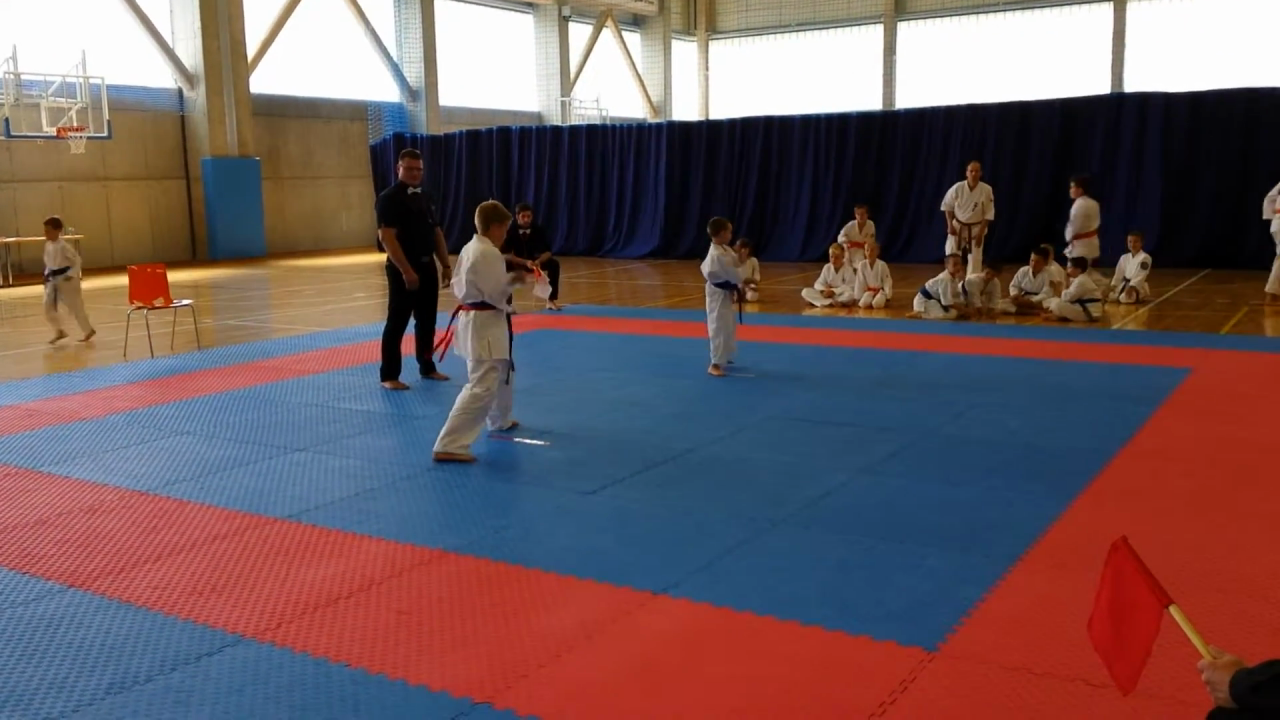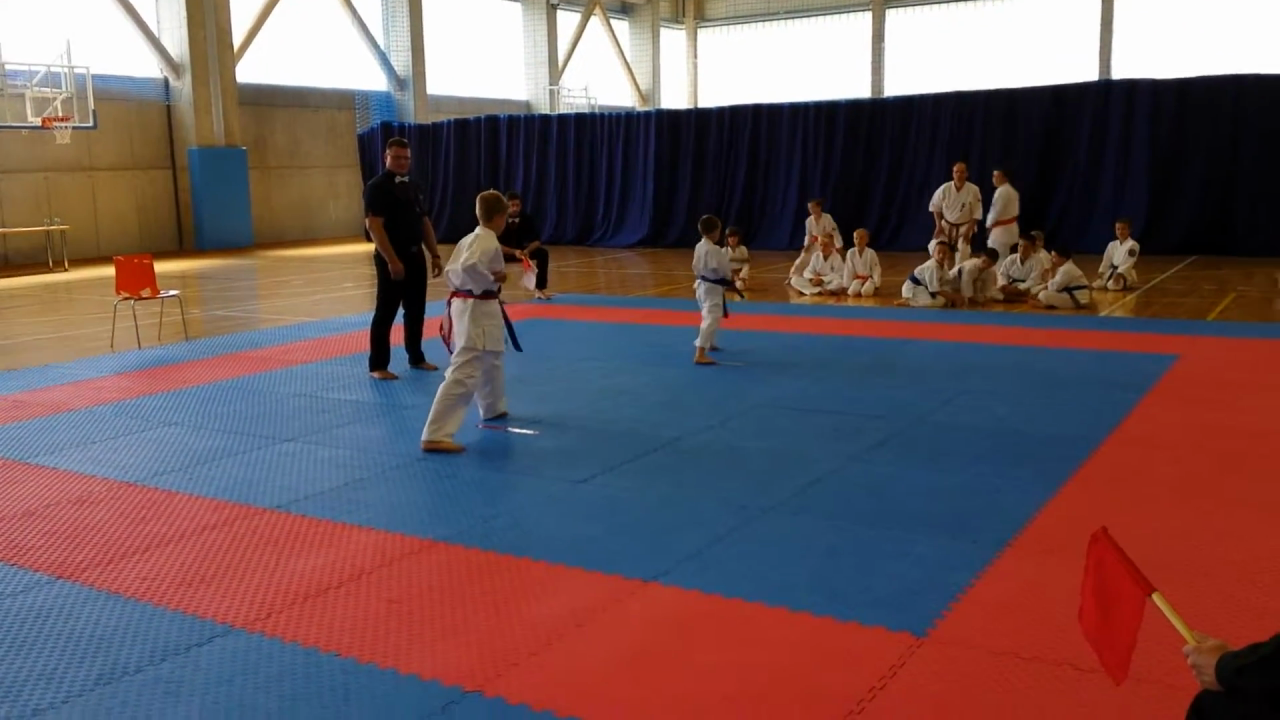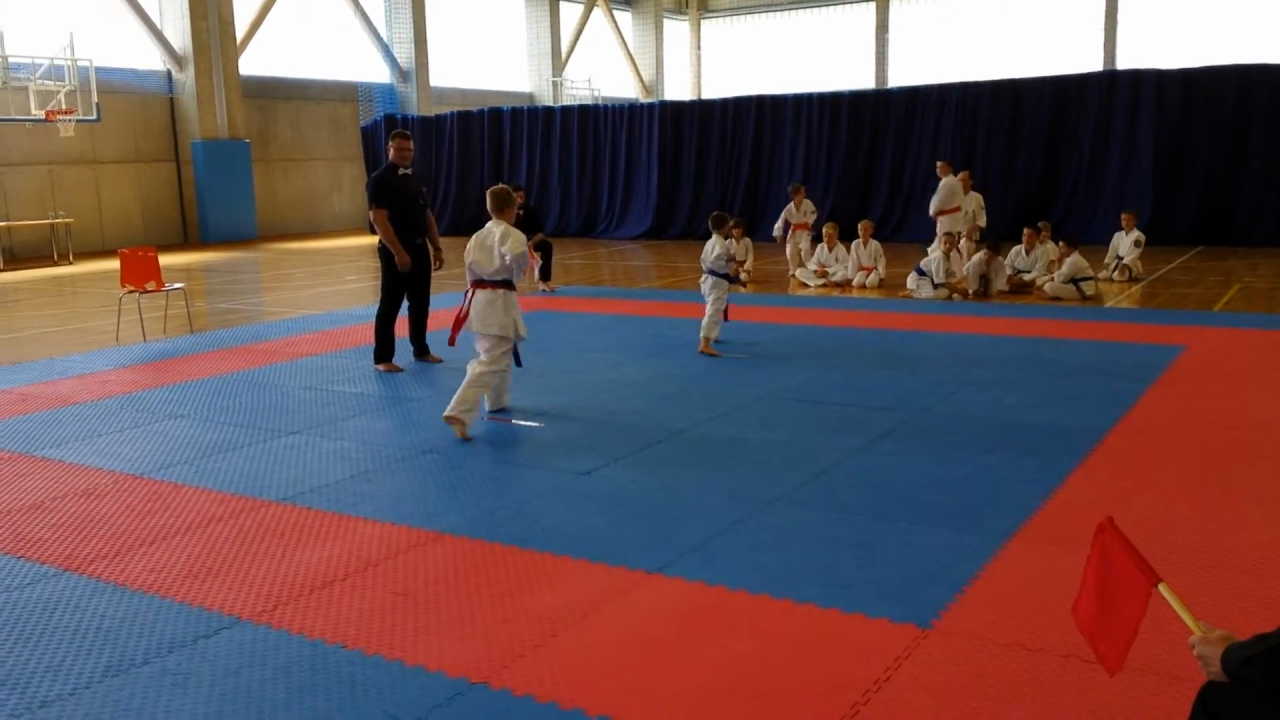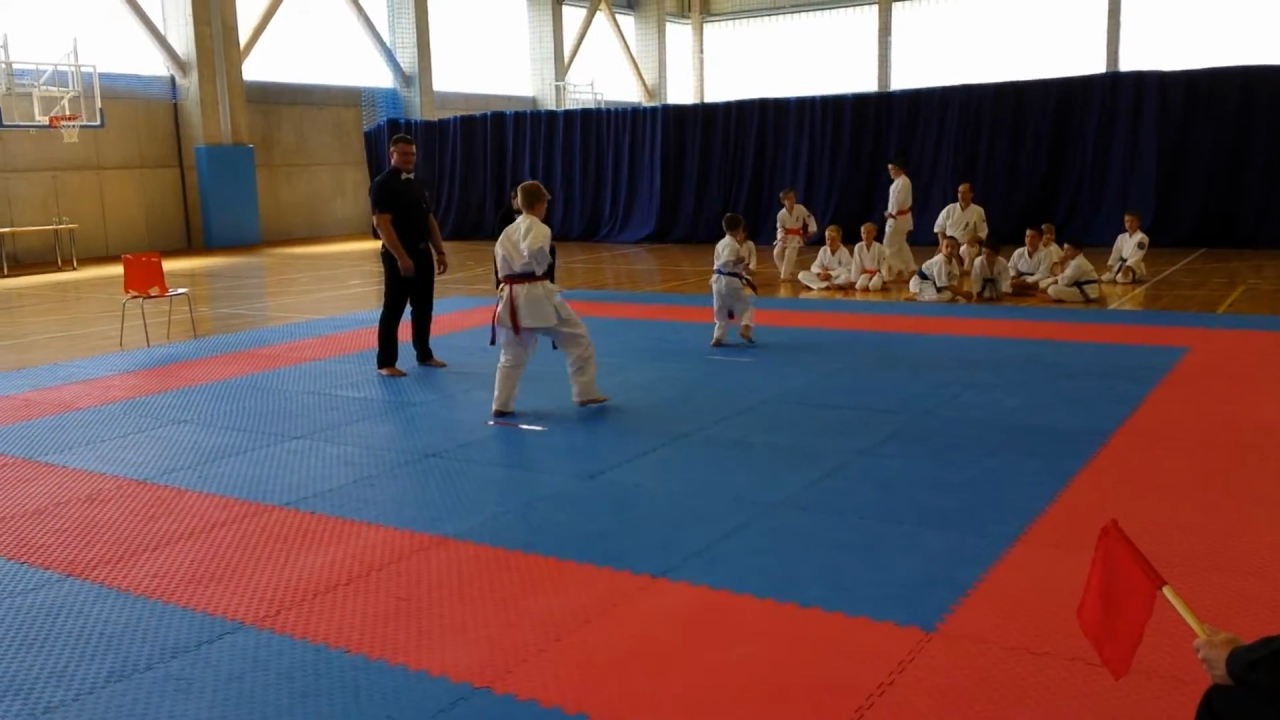
dt=0.3s
person 1, frame 1
left shoulder: (471, 249)
right shoulder: (488, 252)
right elbow: (494, 291)
left wrist: (511, 278)
right wrist: (506, 296)
left hip: (475, 318)
right hip: (484, 324)
left knee: (502, 374)
right knee: (481, 388)
left ankle: (500, 420)
right ankle: (448, 446)
person 1, frame 2
left shoulder: (468, 239)
right shoulder: (488, 241)
left elbow: (452, 273)
right elbow: (469, 267)
left wrist: (490, 278)
right wrist: (491, 279)
left hip: (465, 305)
right hip: (479, 311)
left knee: (491, 360)
right knee: (463, 375)
left ankle: (493, 408)
right ankle: (435, 436)
person 1, frame 3
left shoulder: (478, 236)
right shoulder: (513, 235)
left elbow: (471, 267)
right elbow: (517, 256)
right wrist: (518, 272)
left hip: (477, 298)
right hip: (499, 302)
left knee: (494, 356)
right knee: (493, 364)
left ankle: (496, 403)
right ankle: (458, 413)
person 1, frame 4
left shoulder: (507, 232)
right shoulder: (539, 228)
left elbow: (504, 262)
right elbow: (535, 250)
right wrist: (541, 266)
left hip: (510, 295)
right hip: (538, 294)
left knee: (512, 356)
right knee: (578, 340)
left ankle: (501, 405)
right ankle: (586, 393)
person 2, frame 1
left shoulder: (424, 197)
right shoulder: (389, 198)
left elbow: (436, 233)
right elbow: (386, 238)
left wrist: (445, 265)
right wrist: (406, 270)
left hip: (427, 267)
right hip: (403, 269)
left knee: (427, 320)
right knee: (397, 322)
left ankle: (427, 368)
right ankle: (389, 375)
person 2, frame 2
left shoulder: (412, 187)
right shoulder: (377, 187)
left elbow: (424, 223)
right elbow: (373, 227)
left wrist: (435, 255)
right wrist: (392, 260)
left hip: (415, 256)
right hip: (391, 259)
left knee: (416, 310)
right knee: (386, 312)
left ankle: (416, 357)
right ankle: (377, 365)
person 2, frame 3
left shoulder: (414, 179)
right shoulder: (380, 179)
left elbow: (427, 215)
right elbow: (378, 219)
left wrist: (436, 247)
right wrist: (398, 252)
left hip: (419, 249)
right hip: (395, 251)
left knee: (420, 302)
right knee: (390, 305)
left ankle: (421, 350)
right ankle: (382, 358)
person 2, frame 4
left shoulder: (417, 183)
right shoulder: (383, 184)
left elbow: (430, 220)
right elbow: (381, 224)
left wrist: (440, 252)
right wrist: (401, 257)
left hip: (422, 254)
right hip: (398, 256)
left knee: (423, 307)
right knee: (393, 309)
left ankle: (424, 354)
right ankle: (385, 363)
